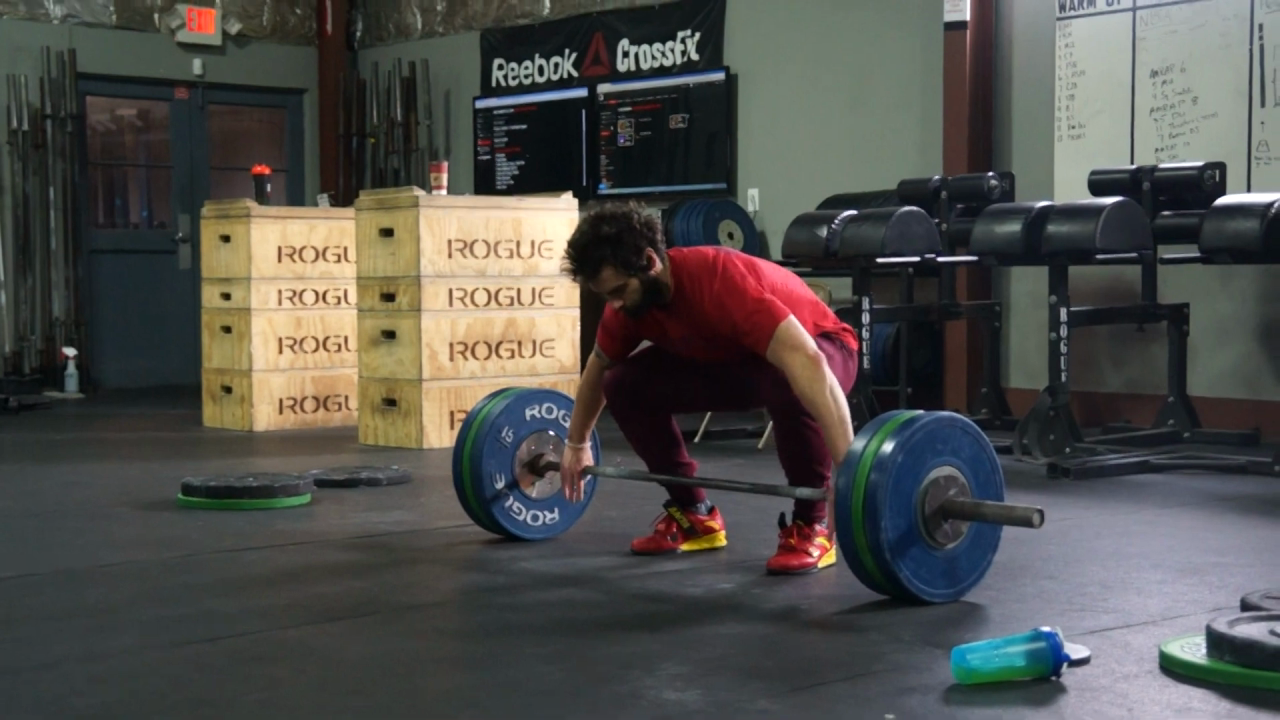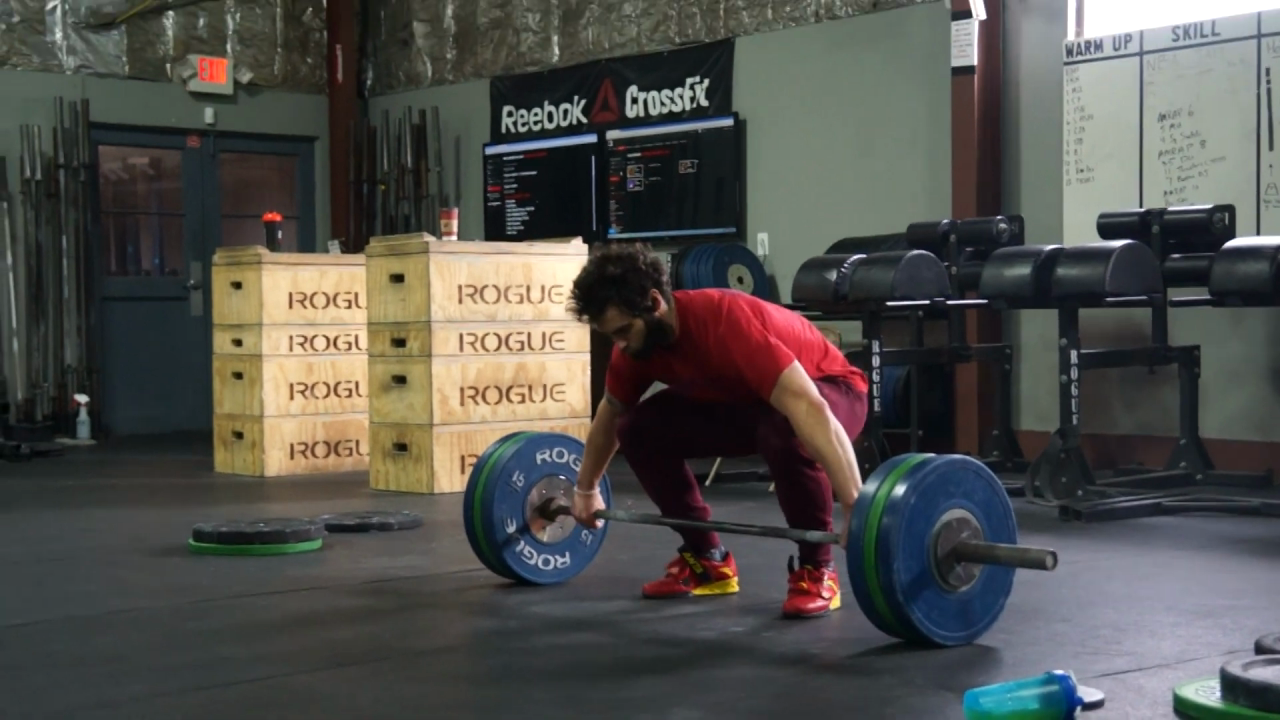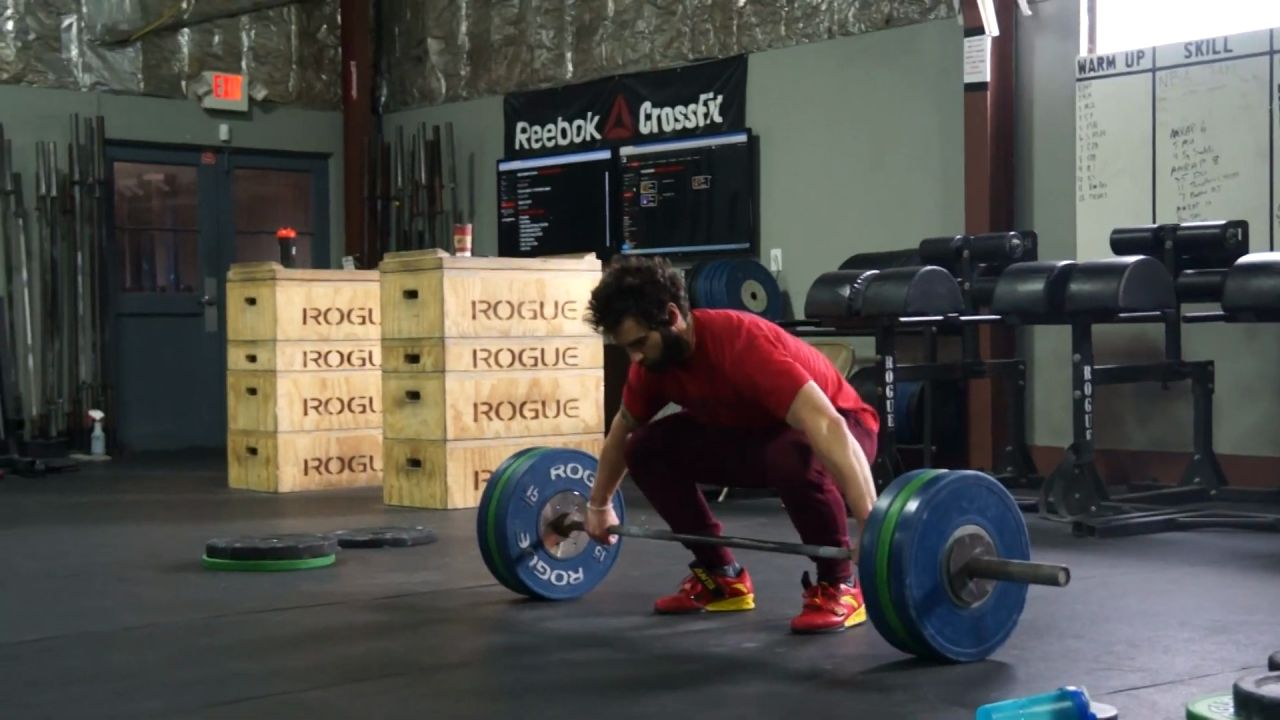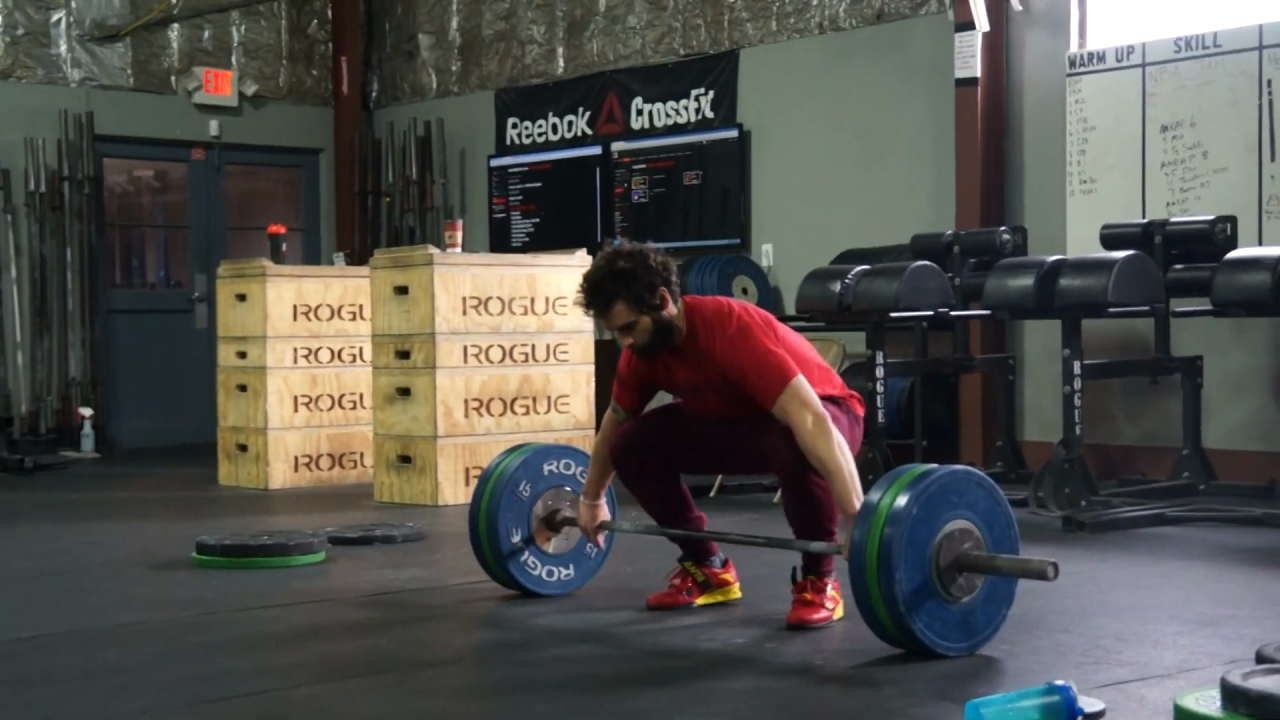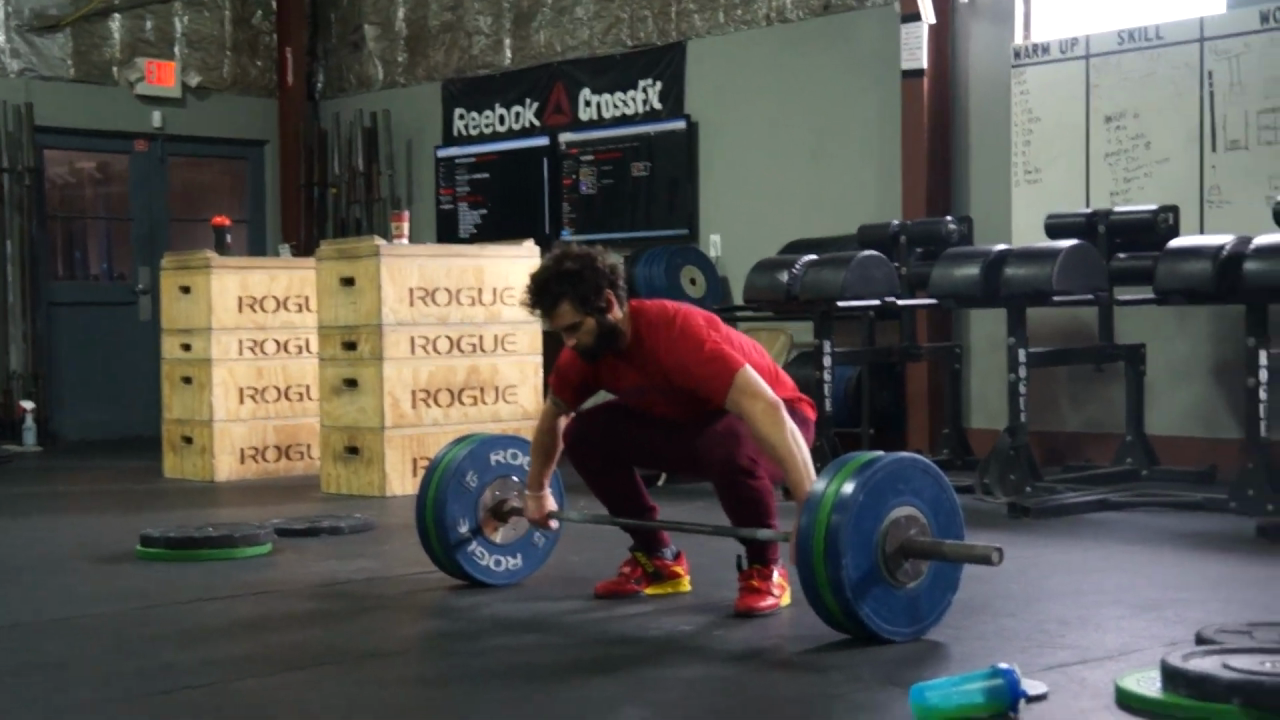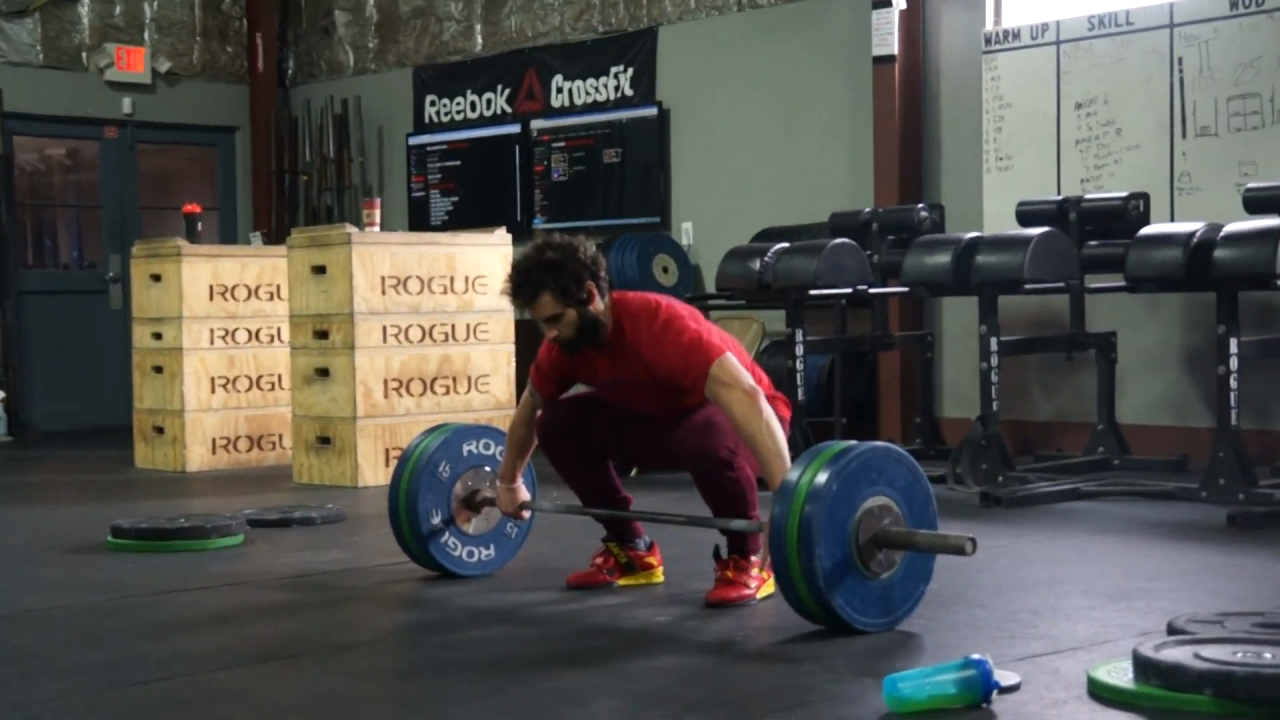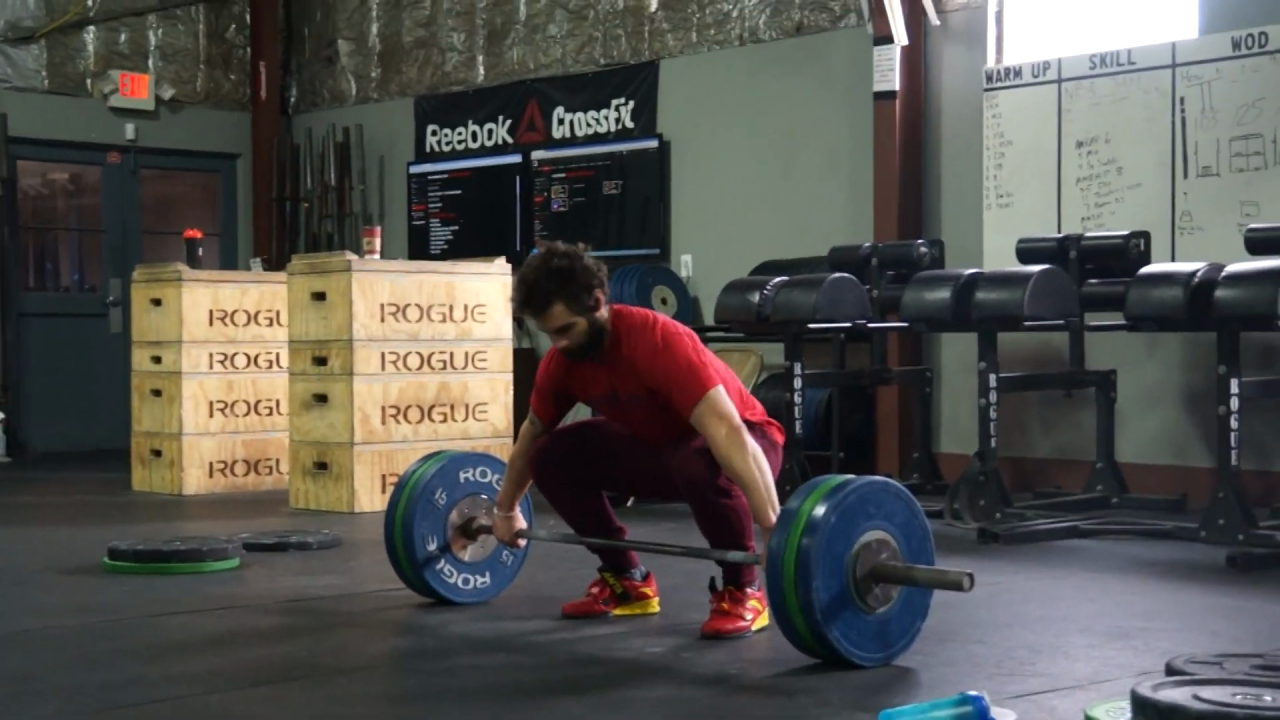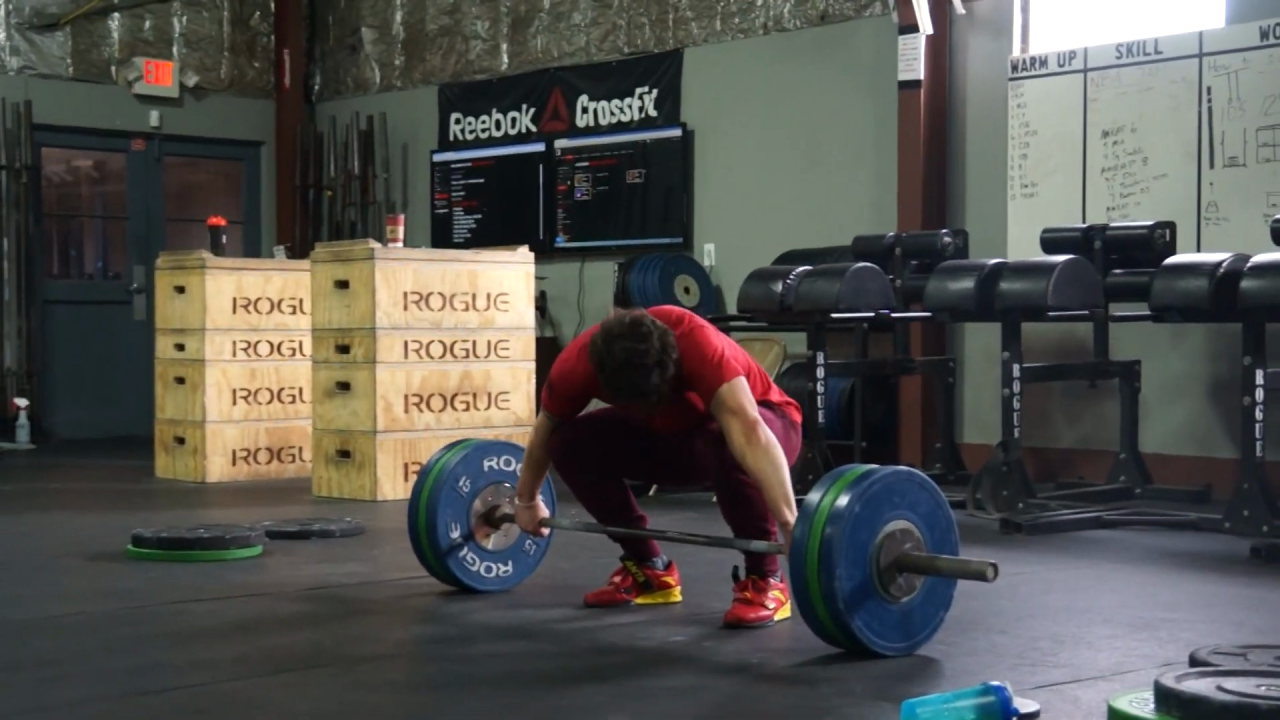
dt=0.3s
person 1, frame 1
left shoulder: (719, 281)
right shoulder: (629, 298)
left elbow: (805, 364)
right elbow: (598, 368)
right wrist: (576, 445)
left hip: (816, 346)
left knee: (791, 392)
right knee: (624, 385)
left ankle: (809, 528)
right ankle: (693, 513)
person 1, frame 2
left shoulder: (725, 323)
right shoulder: (635, 342)
left elbow: (810, 410)
right elbow: (610, 415)
left wrist: (856, 511)
right wrist: (586, 490)
left hip: (827, 388)
left knee: (786, 435)
right knee: (638, 429)
left ankle: (816, 570)
right ankle: (706, 558)
person 1, frame 3
left shoulder: (742, 345)
right shoulder: (652, 360)
left elbow: (825, 427)
right elbow: (622, 430)
right wrist: (599, 506)
left hip: (841, 427)
left knee: (793, 459)
right knee: (644, 450)
left ankle: (839, 586)
right ankle: (720, 576)
person 1, frame 4
left shoulder: (733, 331)
right shoulder: (641, 349)
left elbow: (811, 421)
right elbow: (615, 421)
left wrist: (859, 521)
right wrist: (591, 500)
left hip: (823, 411)
left knee: (794, 448)
right knee: (630, 446)
left ankle: (820, 581)
right ankle: (707, 567)
person 1, frame 5
left shoulder: (675, 334)
right shoulder: (585, 351)
left elbow: (765, 410)
right elbow: (552, 414)
right wrist: (536, 491)
left hip: (773, 414)
left knee: (727, 449)
right knee: (584, 434)
left ankle: (765, 567)
right ankle: (659, 558)
person 1, frame 6
left shoulder: (657, 325)
right shoulder: (564, 345)
left elbow: (744, 398)
right elbow: (530, 408)
right wrist: (508, 482)
left hip: (743, 409)
left knee: (704, 441)
right knee: (556, 424)
left ankle: (745, 560)
right ankle: (631, 549)
person 1, frame 7
left shoulder: (658, 341)
right shoulder: (562, 360)
left elbow: (727, 433)
right elbow: (532, 432)
left wrist: (777, 533)
right wrist: (506, 511)
left hip: (745, 442)
right hip: (659, 445)
left knee: (702, 465)
right knee: (550, 456)
left ankle: (742, 591)
right ankle: (626, 579)
person 1, frame 8
left shoulder: (691, 338)
right shoulder: (577, 363)
left elbow: (746, 432)
right elbow: (547, 428)
left wrist: (792, 526)
right wrist: (527, 502)
left hip: (761, 418)
left knee: (726, 454)
right knee: (570, 445)
left ankle: (765, 581)
right ankle: (648, 567)
